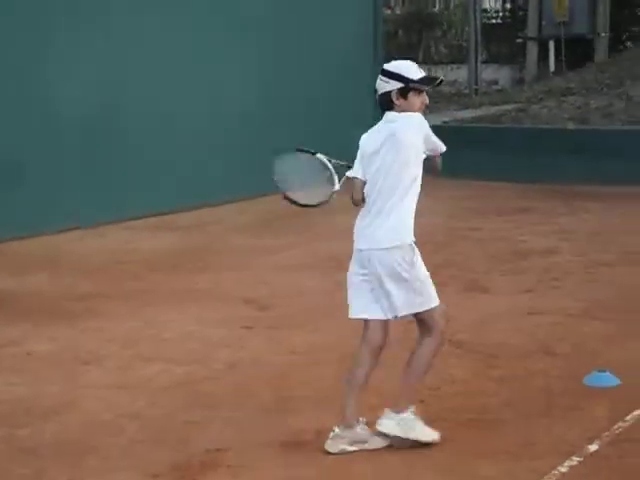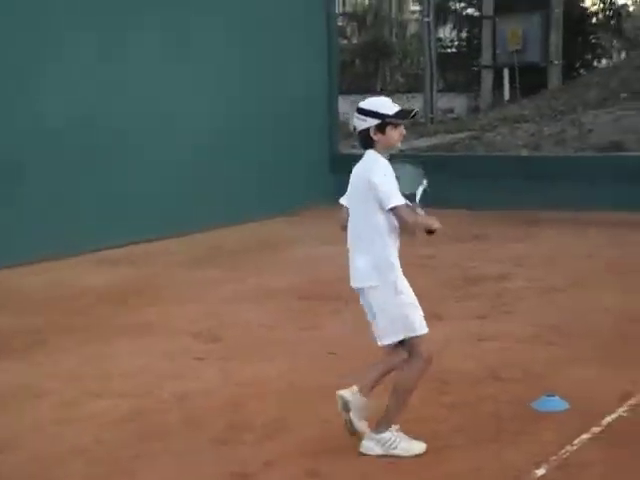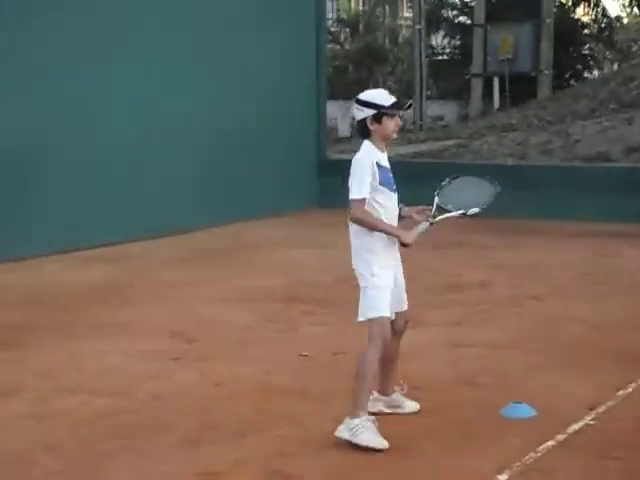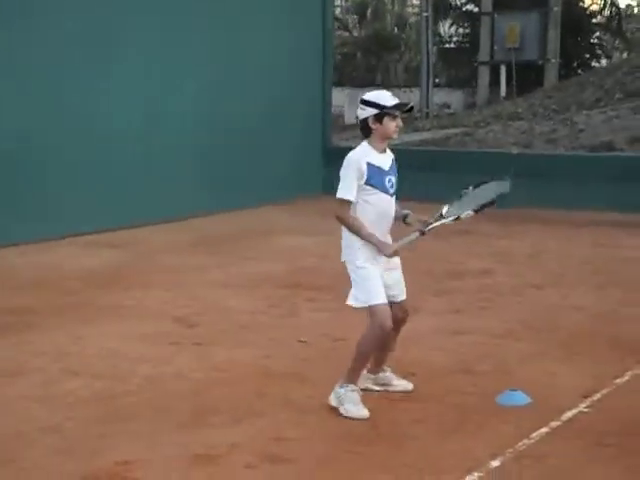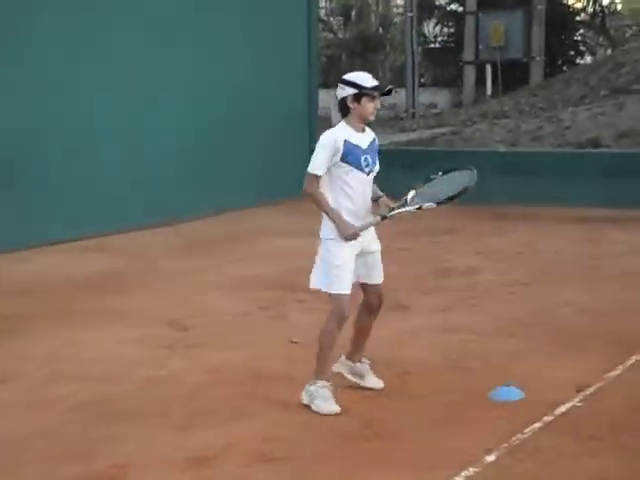
dt=0.3s
person 1, frame 1
left shoulder: (369, 137)
right shoulder: (413, 124)
left elbow: (356, 195)
right elbow: (436, 159)
left hip: (365, 245)
right hip: (393, 245)
left knee: (373, 340)
right knee: (433, 329)
left ankle: (347, 428)
right ankle: (399, 414)
person 1, frame 2
left shoulder: (362, 168)
right shoulder: (379, 169)
left elbow: (346, 221)
right elbow: (406, 219)
right wrist: (428, 223)
left hip: (370, 272)
right hip: (382, 275)
left knee: (402, 351)
right knee: (420, 356)
left ankle: (356, 395)
right ankle: (381, 433)
person 1, frame 3
left shoulder: (380, 157)
right shoulder: (365, 159)
right elbow: (357, 213)
left wrist: (404, 212)
right wrist: (398, 232)
left hip: (388, 258)
right hip: (373, 262)
left knee: (397, 327)
right knee: (380, 338)
left ankle: (385, 394)
right ankle: (357, 420)
person 1, frame 4
left shoulder: (390, 158)
right shoulder: (356, 160)
right elbow: (341, 211)
left wrist: (405, 216)
right wrist: (376, 243)
left hip: (385, 251)
right hip: (363, 253)
left knee: (400, 314)
right knee: (382, 323)
left ankle: (377, 372)
right ankle: (346, 388)
person 1, frame 5
left shoulder: (371, 138)
right shoulder: (333, 138)
right elbow: (311, 186)
left wrist: (379, 198)
right wrist: (339, 221)
left hip: (366, 233)
right hip: (338, 235)
left knee: (374, 300)
right knee: (340, 310)
left ankle: (353, 362)
right ankle: (318, 385)
